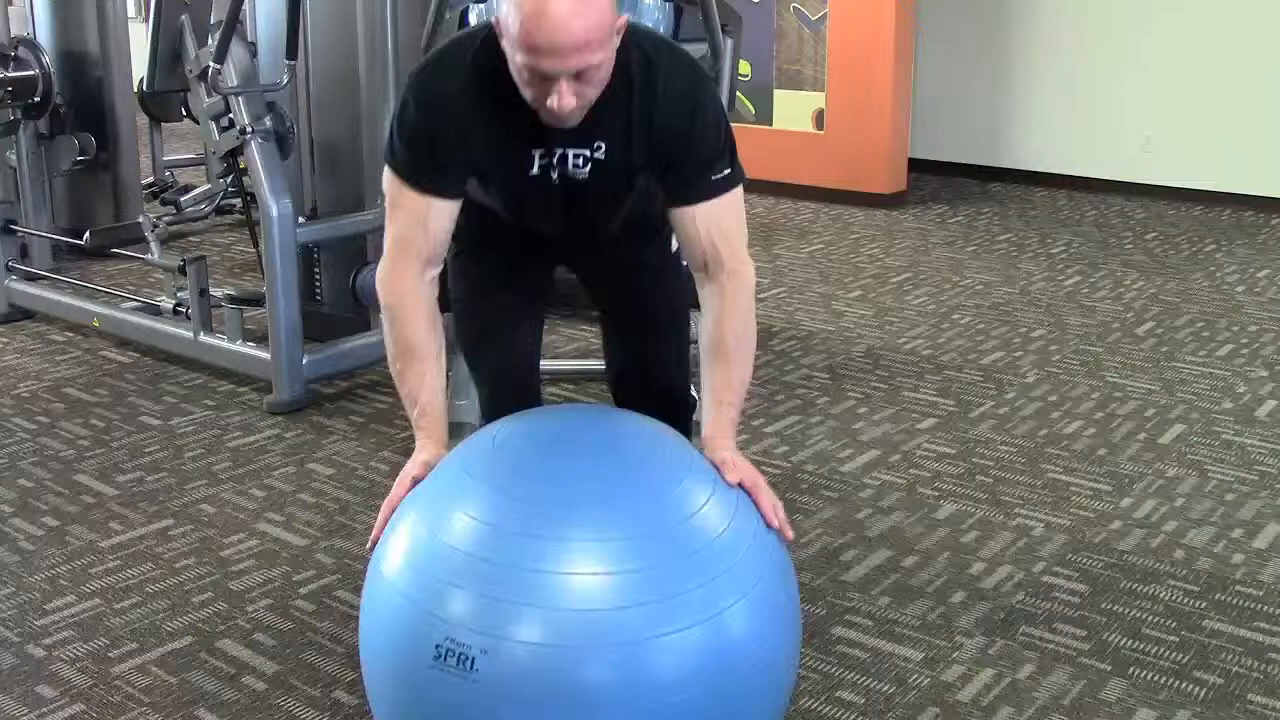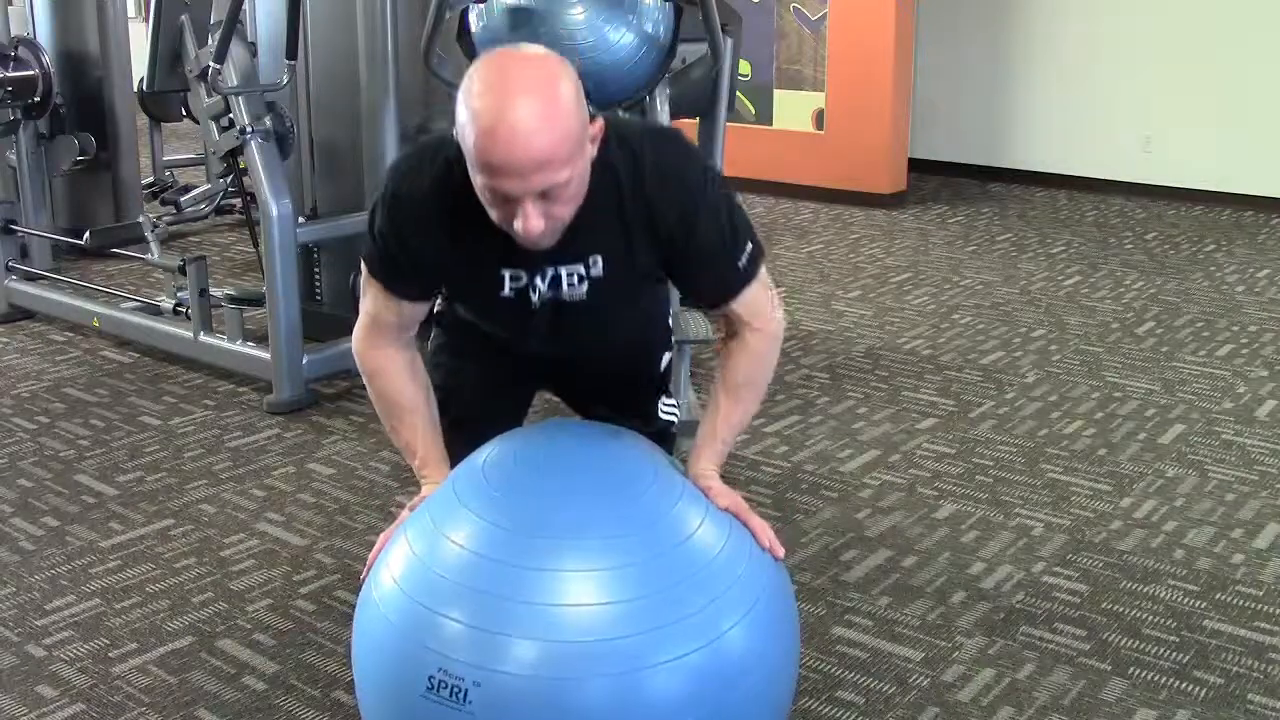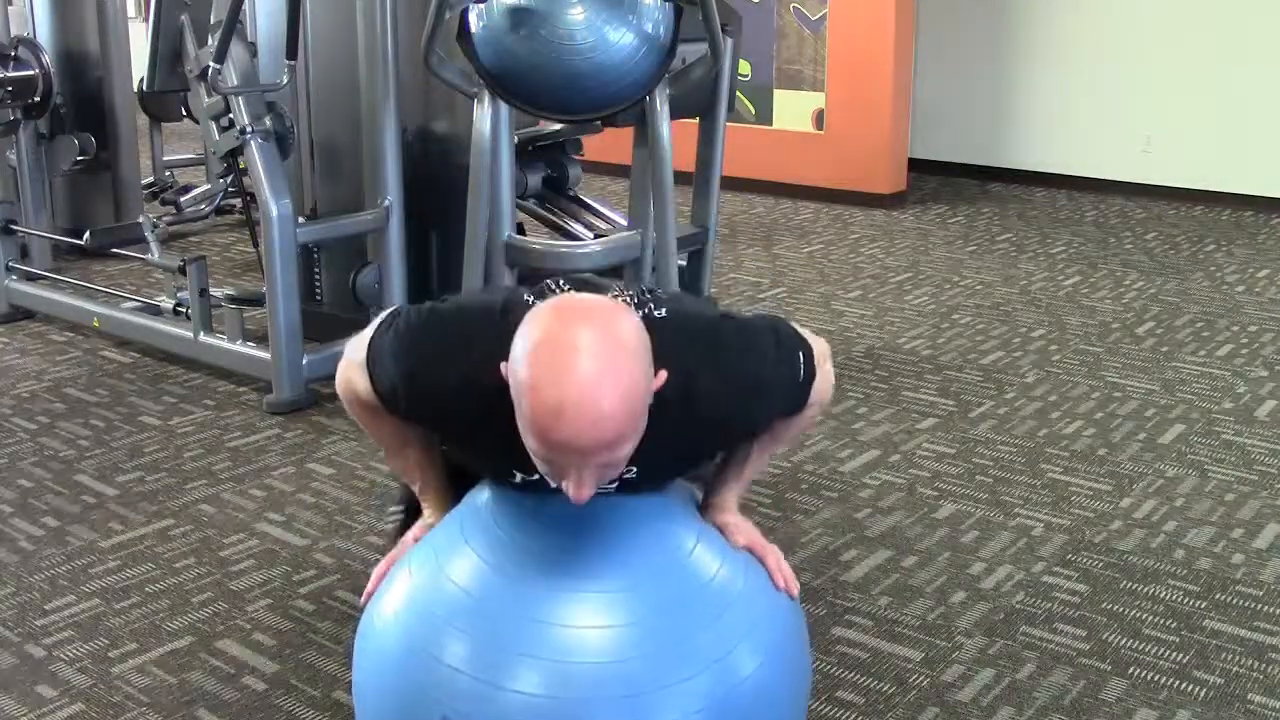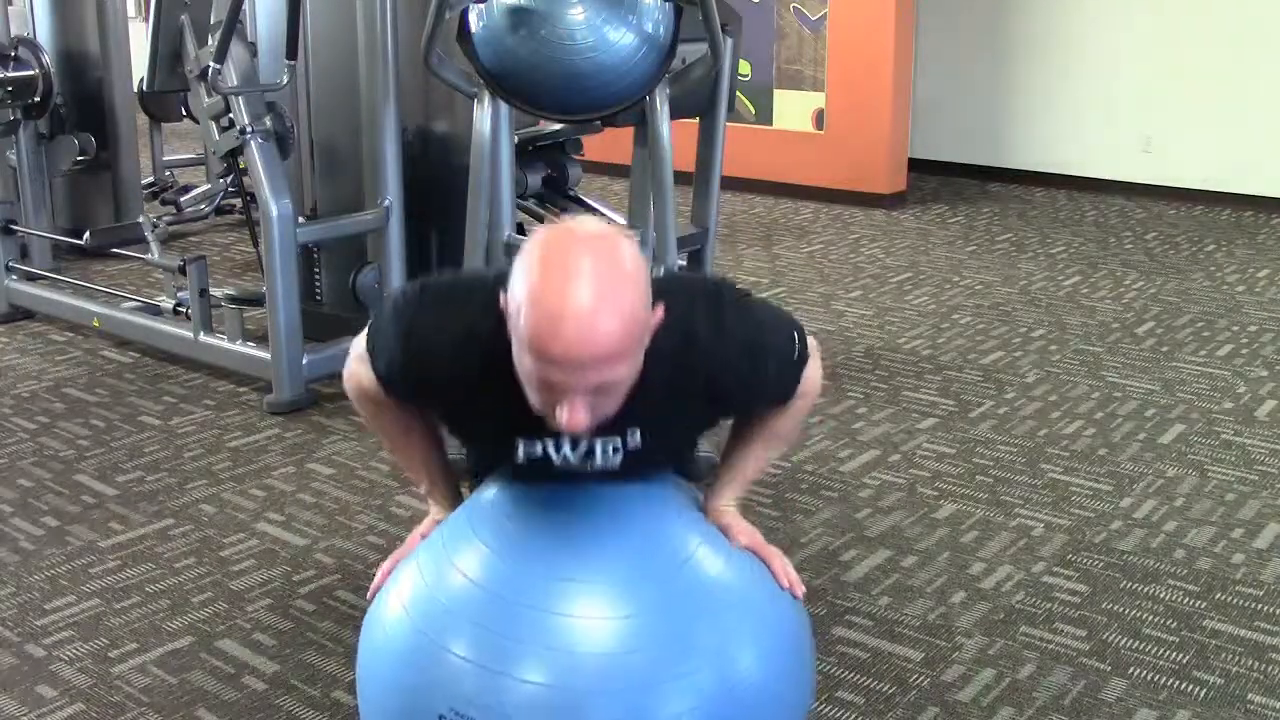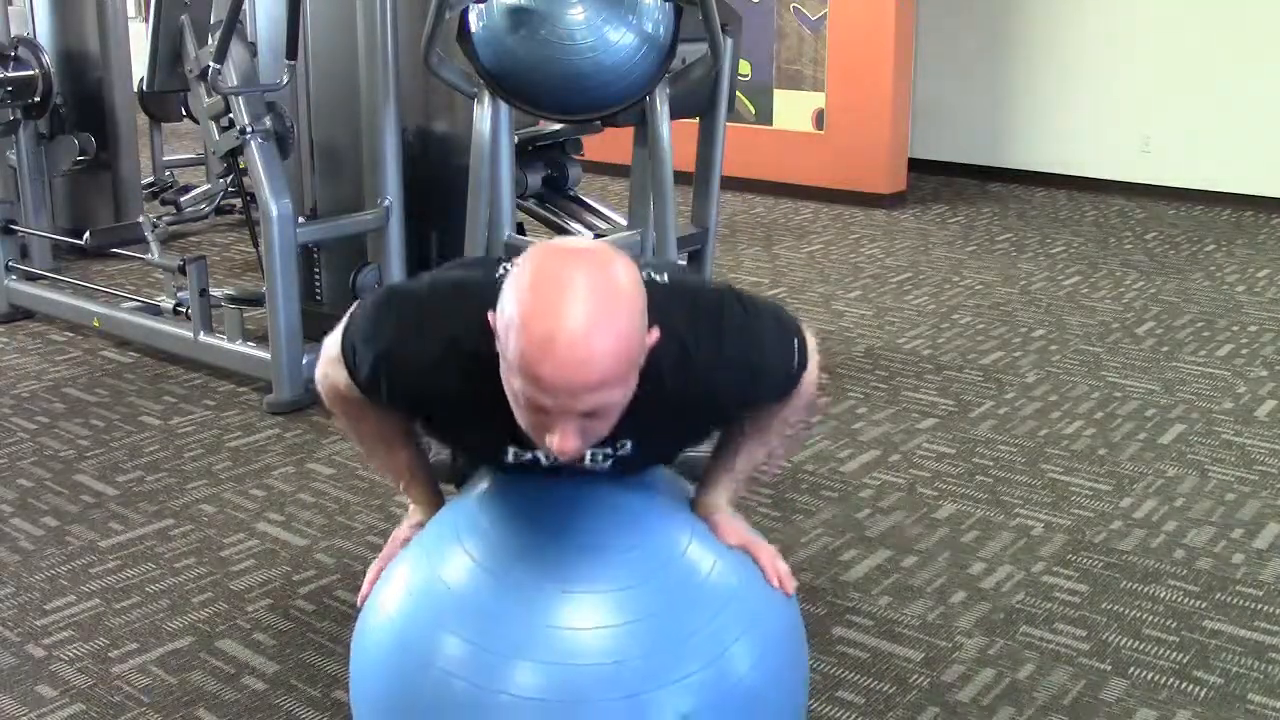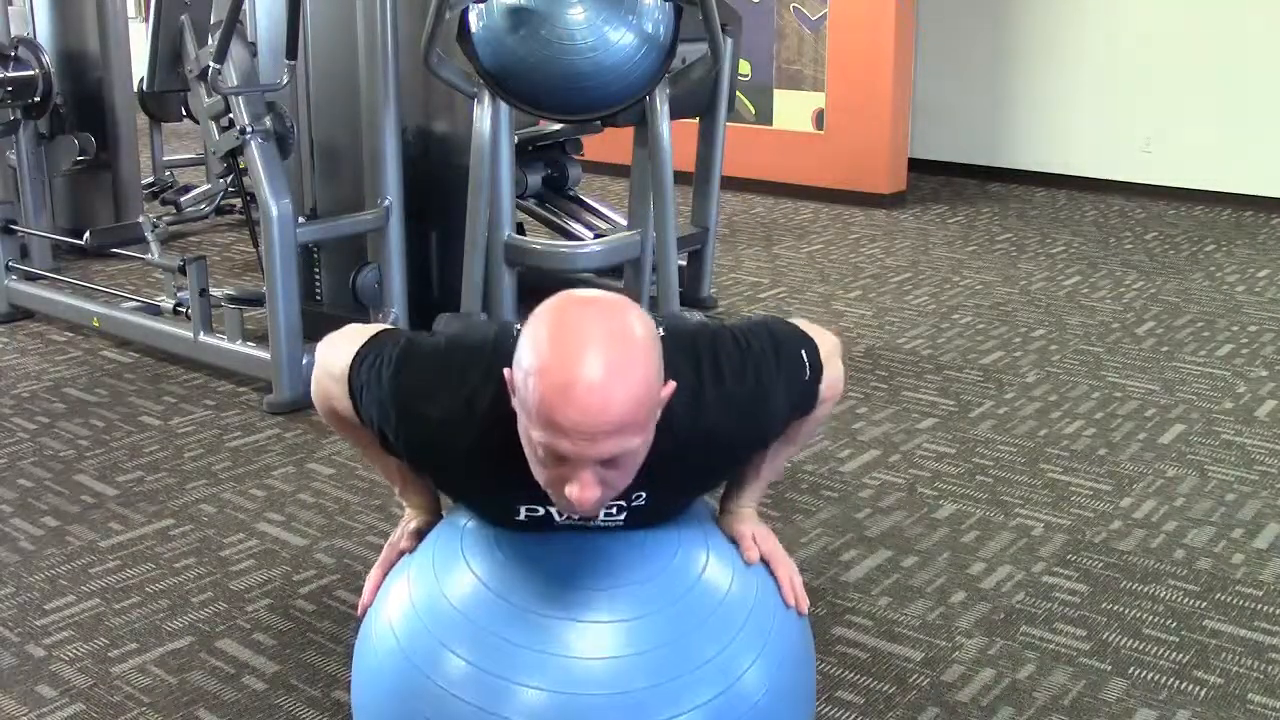
dt=0.7s
person 1, frame 1
left shoulder: (672, 82)
right shoulder: (447, 85)
left elbow: (723, 267)
right elbow: (409, 263)
left wrist: (721, 439)
right wrist: (431, 441)
left hip: (626, 222)
right hip: (498, 228)
left knee: (659, 394)
right knee: (510, 406)
person 1, frame 2
left shoulder: (669, 176)
right shoulder: (420, 191)
left elbow: (756, 322)
right elbow: (383, 336)
left wrist: (705, 469)
right wrist: (435, 481)
left hip: (623, 343)
right hip: (483, 339)
person 1, frame 3
left shoulder: (718, 370)
right shoulder: (443, 357)
left elbow: (816, 373)
right elbow: (356, 377)
left wrist: (723, 500)
right wrist: (437, 507)
person 1, frame 4
left shoulder: (717, 332)
right shoulder: (439, 331)
left elbow: (801, 378)
right elbow: (367, 380)
left wrist: (722, 504)
right wrist: (442, 505)
person 1, frame 5
left shoulder: (716, 340)
right shoulder: (420, 334)
left elbow: (797, 376)
right elbow: (338, 375)
left wrist: (715, 500)
right wrist: (424, 506)
person 1, frame 6
left shoulder: (727, 394)
right shoulder: (437, 397)
left elbow: (824, 360)
right elbow: (332, 361)
left wrist: (742, 503)
right wrist: (419, 504)
